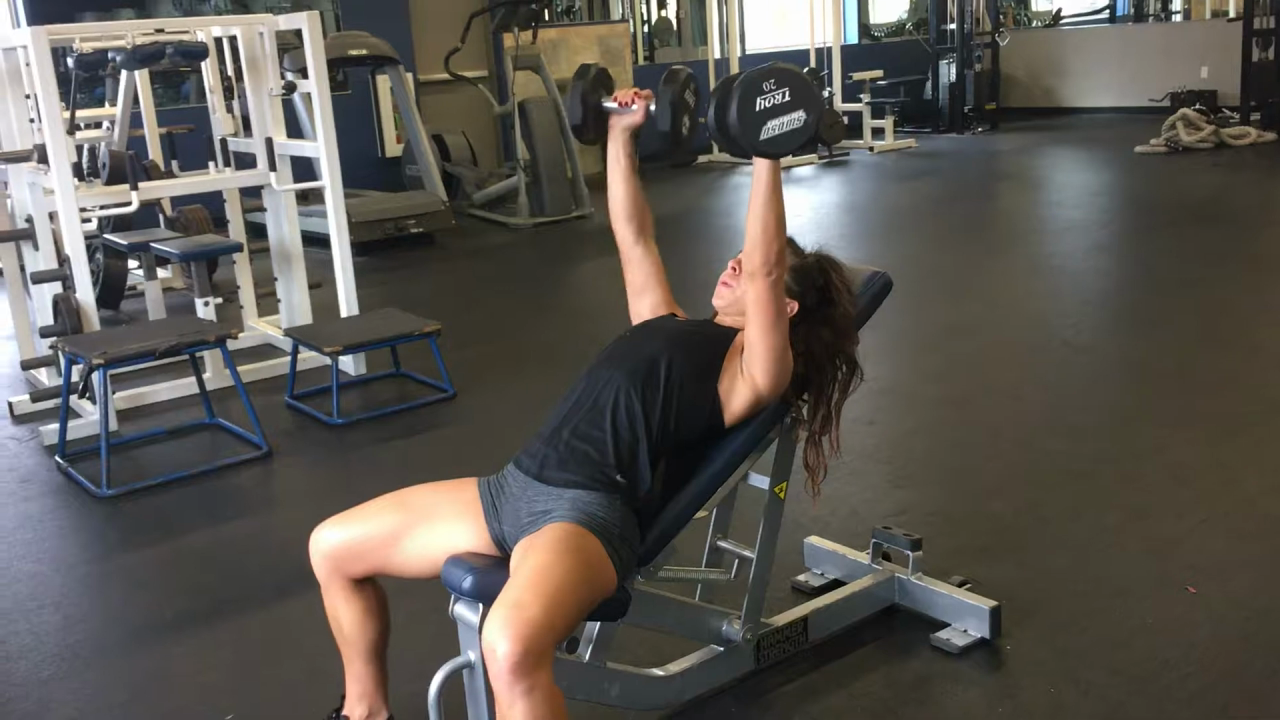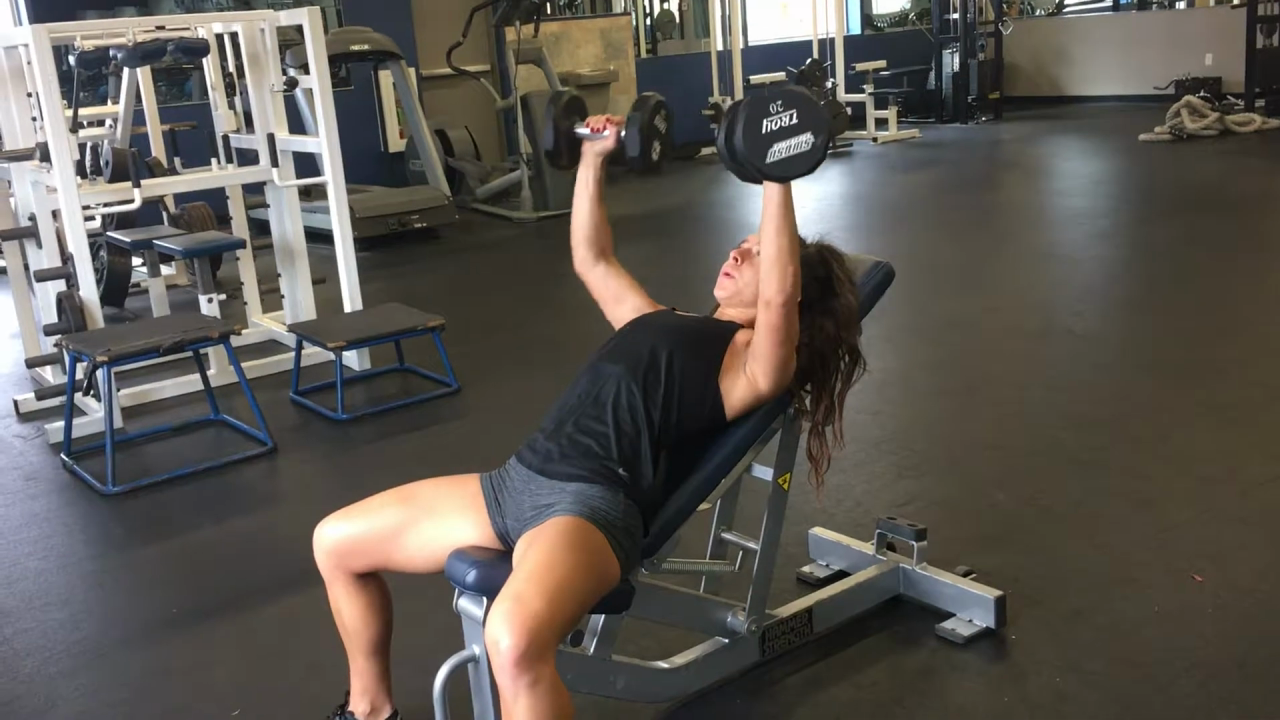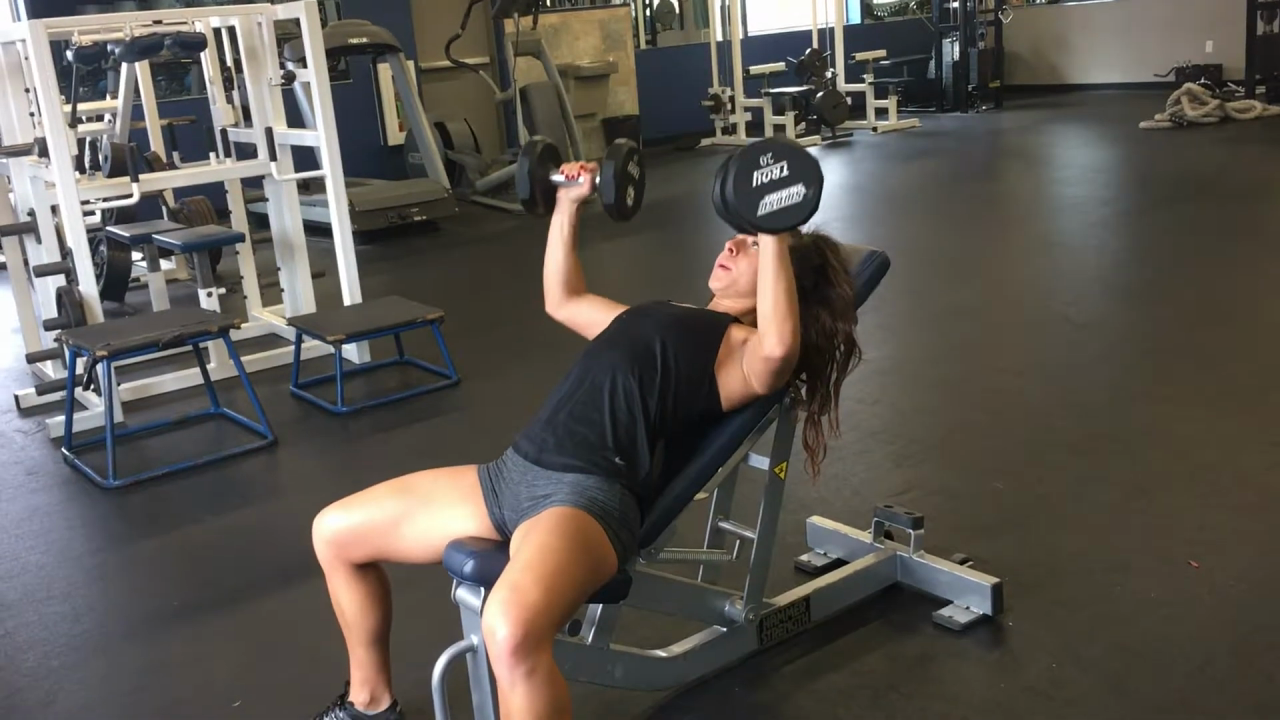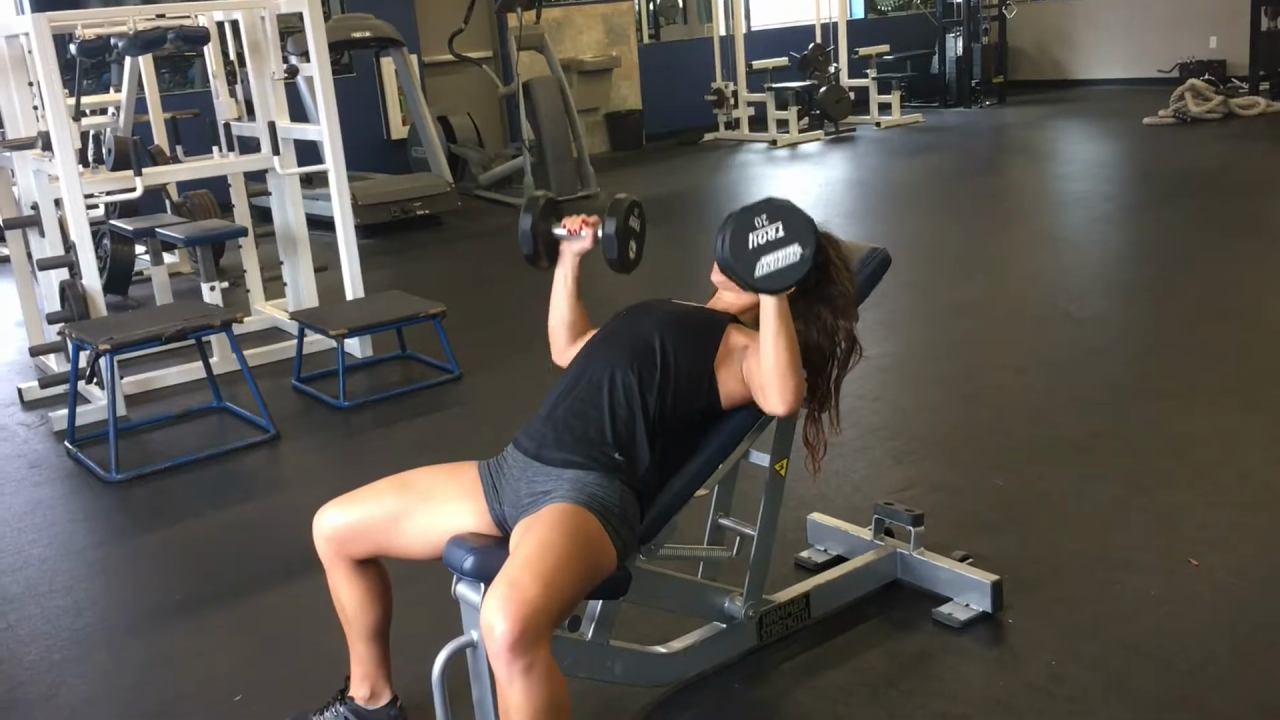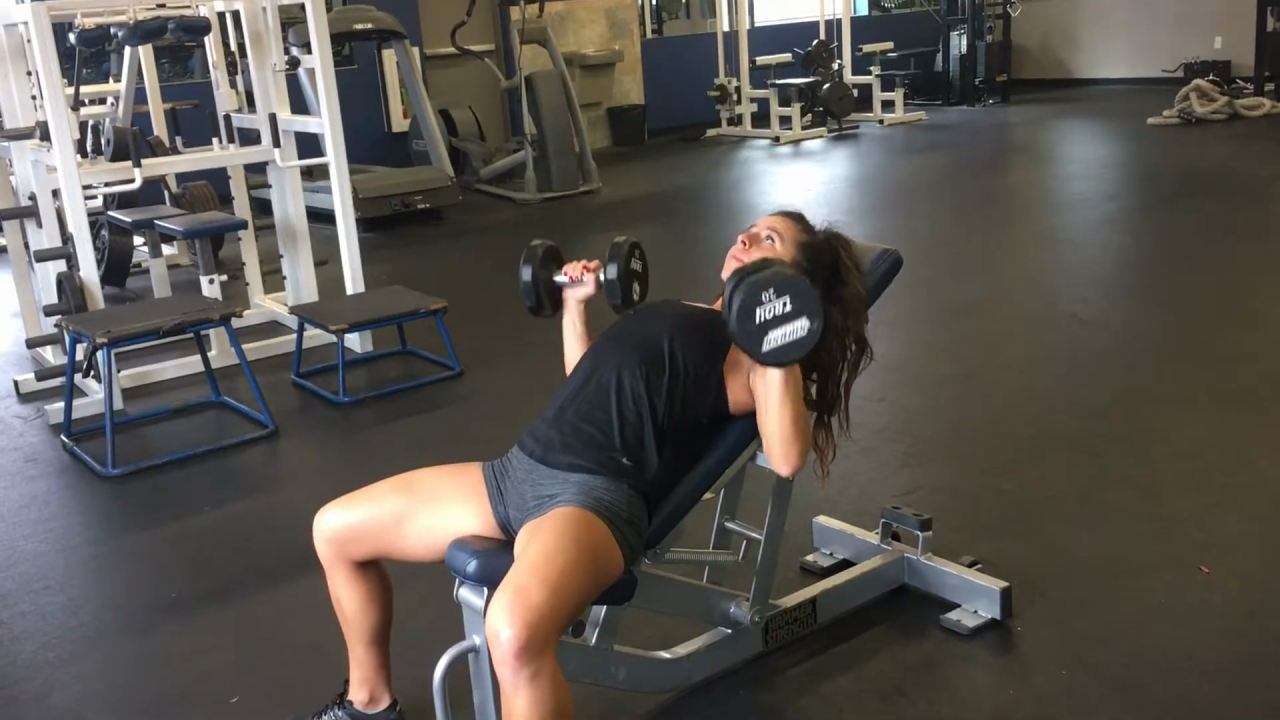
dt=0.4s
person 1, frame 1
left shoulder: (758, 367)
right shoulder: (669, 329)
left elbow: (762, 267)
right elbow: (634, 236)
left wrist: (767, 154)
right wrist: (620, 132)
left hip: (590, 511)
right hip: (517, 484)
left knee: (512, 648)
right knee: (331, 547)
person 1, frame 2
left shoulder: (759, 361)
right shoulder: (663, 322)
left elbow: (778, 294)
right elbow: (592, 259)
left wrist: (776, 179)
right wrist: (594, 157)
left hip: (594, 502)
right hip: (518, 479)
left knee: (515, 640)
right knee: (335, 541)
person 1, frame 3
left shoulder: (747, 348)
right shoulder: (661, 314)
left elbow: (780, 344)
right elbow: (562, 299)
left wrist: (774, 230)
right wrist: (568, 204)
left hip: (593, 493)
right hip: (515, 470)
left knee: (511, 629)
right knee: (334, 532)
person 1, frame 4
left shoulder: (747, 345)
right shoulder: (669, 314)
left elbow: (782, 398)
right elbow: (566, 347)
left wrist: (772, 284)
right wrist: (570, 255)
left hip: (593, 488)
right hip: (516, 466)
left knee: (509, 626)
right knee: (335, 528)
person 1, frame 5
right shoulder: (678, 315)
left elbow: (786, 456)
right wrist: (574, 303)
left hip: (599, 491)
right hip: (521, 467)
left knee: (515, 632)
right knee: (336, 530)
